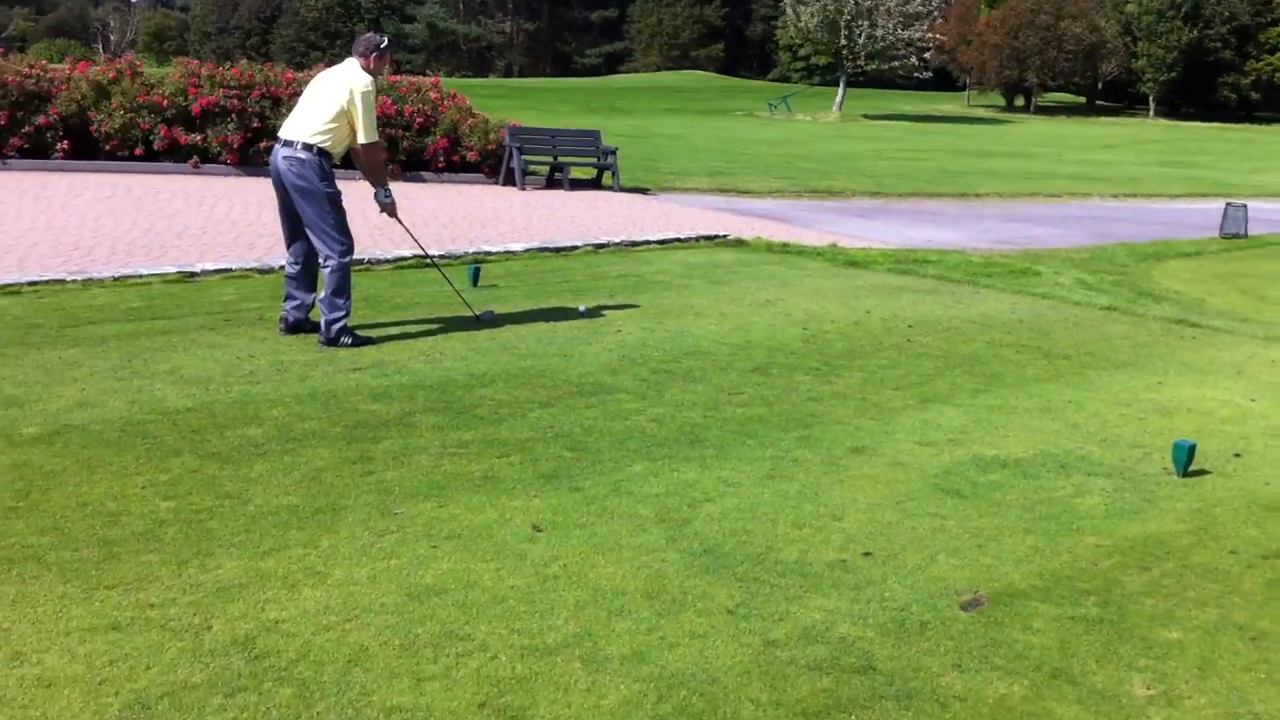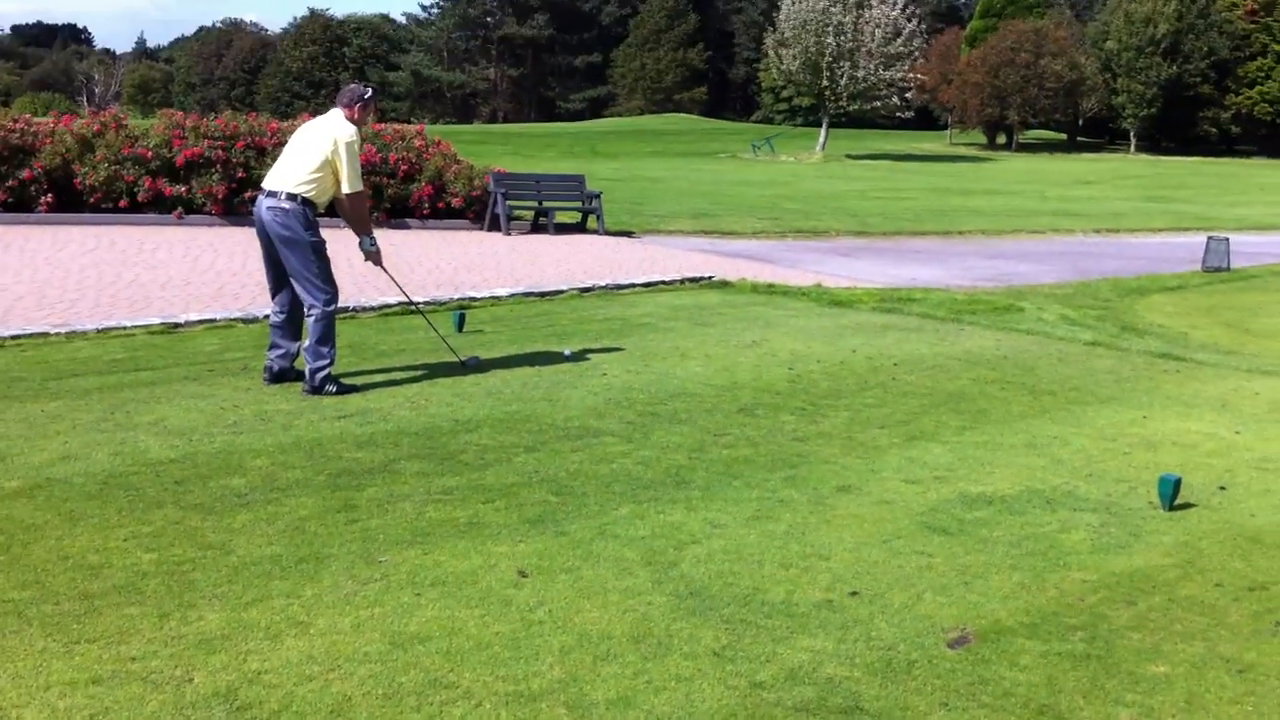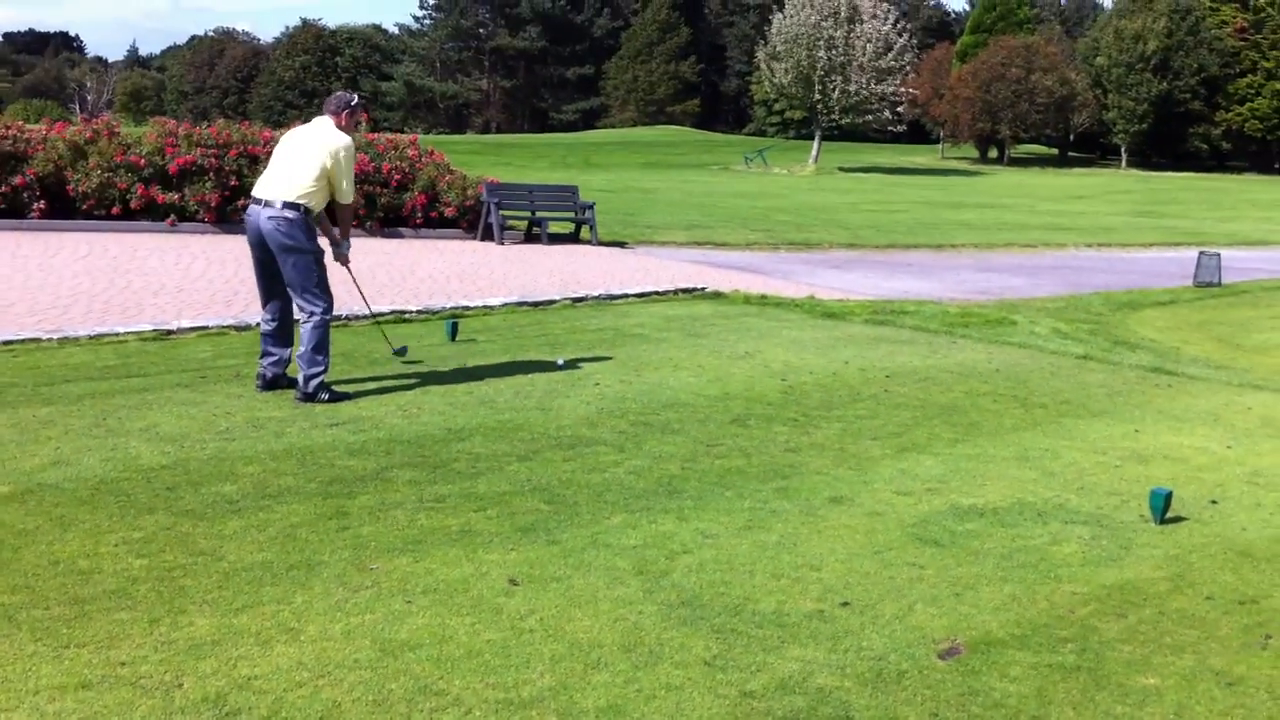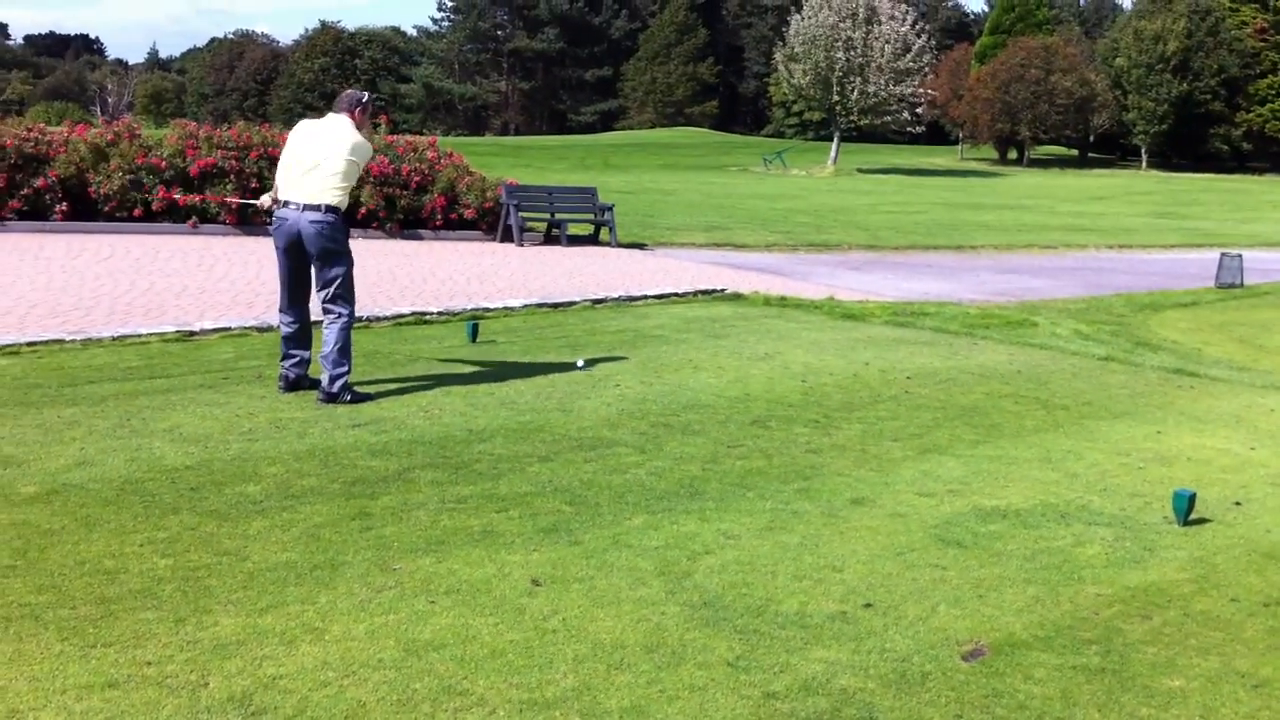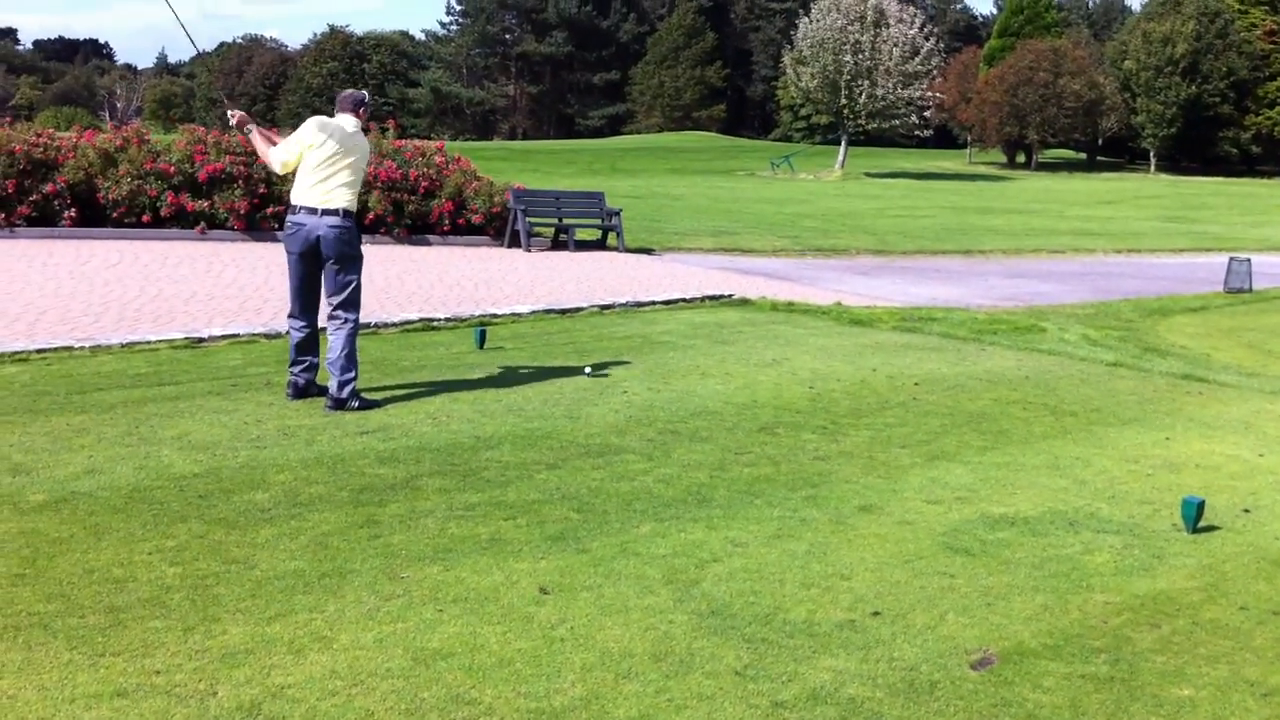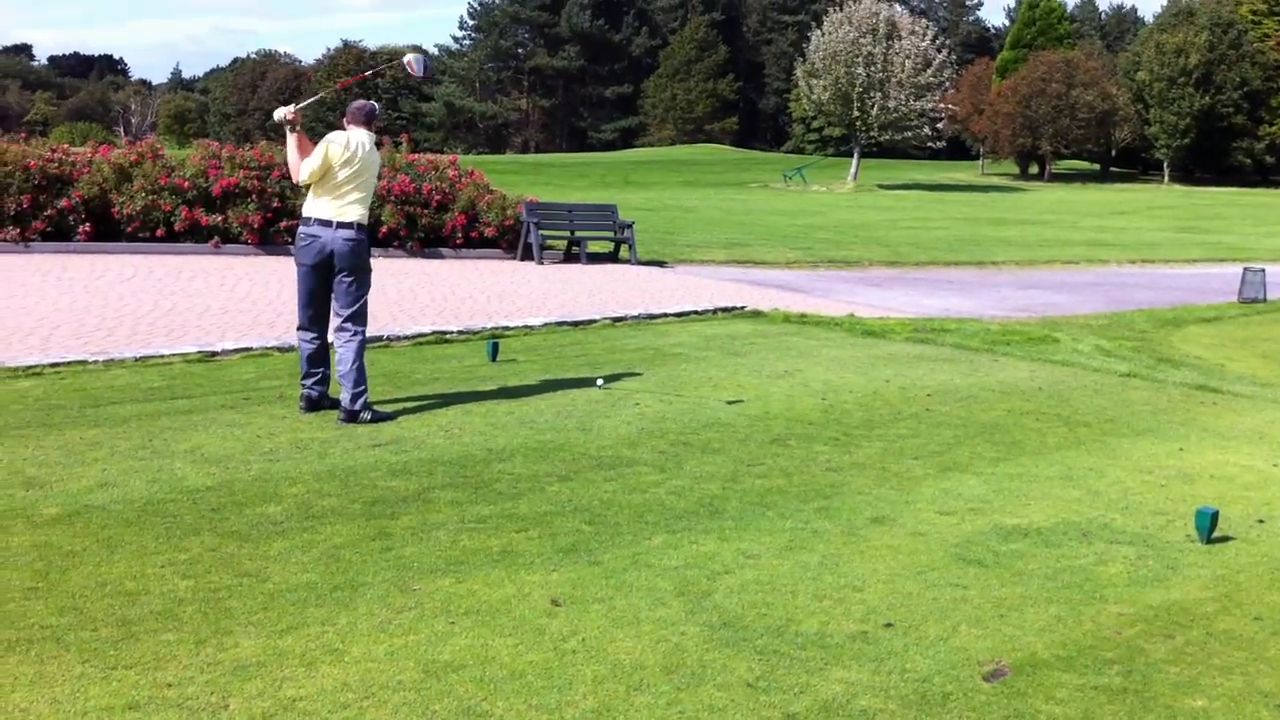
dt=0.2s
person 1, frame 1
left shoulder: (333, 74)
right shoulder: (362, 81)
left elbow: (353, 144)
right elbow: (368, 146)
left wrist: (376, 185)
right wrist: (383, 191)
left hip: (282, 155)
right hip: (306, 162)
left knee: (301, 244)
right knee: (337, 248)
left ankle: (294, 316)
right ankle: (333, 329)
person 1, frame 2
left shoulder: (317, 125)
right shoulder: (346, 132)
left elbow: (337, 194)
right elbow: (353, 195)
left wrist: (360, 234)
right wrist: (368, 239)
left hip: (265, 205)
right hip: (290, 211)
left knee: (286, 294)
right knee: (321, 297)
left ankle: (278, 365)
right ankle: (318, 377)
person 1, frame 3
left shoulder: (298, 132)
right shoulder: (341, 141)
right elbow: (345, 203)
left wrist: (331, 236)
right wrist: (342, 242)
left hip: (256, 213)
right hip: (287, 219)
left knee: (276, 302)
right knee: (317, 305)
left ankle: (271, 372)
right ankle: (311, 384)
person 1, frame 4
left shoulder: (304, 127)
right shoulder: (361, 146)
left elbow: (283, 175)
left wrist: (274, 198)
left hip: (285, 216)
right hip: (324, 221)
left knee: (292, 304)
right knee: (339, 307)
left ankle: (292, 373)
right ankle: (334, 385)
person 1, frame 5
left shoulder: (318, 124)
right shoulder: (363, 144)
left elbow: (281, 162)
right elbow: (297, 147)
left wrist: (251, 128)
right wrist: (256, 127)
left hip: (299, 221)
right hip: (338, 225)
left knee: (301, 309)
right knee: (343, 313)
left ankle: (300, 380)
right ankle: (342, 392)
person 1, frame 6
left shoulder: (338, 140)
right shoulder: (373, 154)
left elbow: (302, 174)
right elbow: (320, 156)
left wrist: (292, 129)
right wrist: (296, 128)
left hip: (313, 233)
right hip: (350, 238)
left knee: (311, 322)
right knee: (350, 325)
left ankle: (312, 393)
right ankle: (353, 404)
